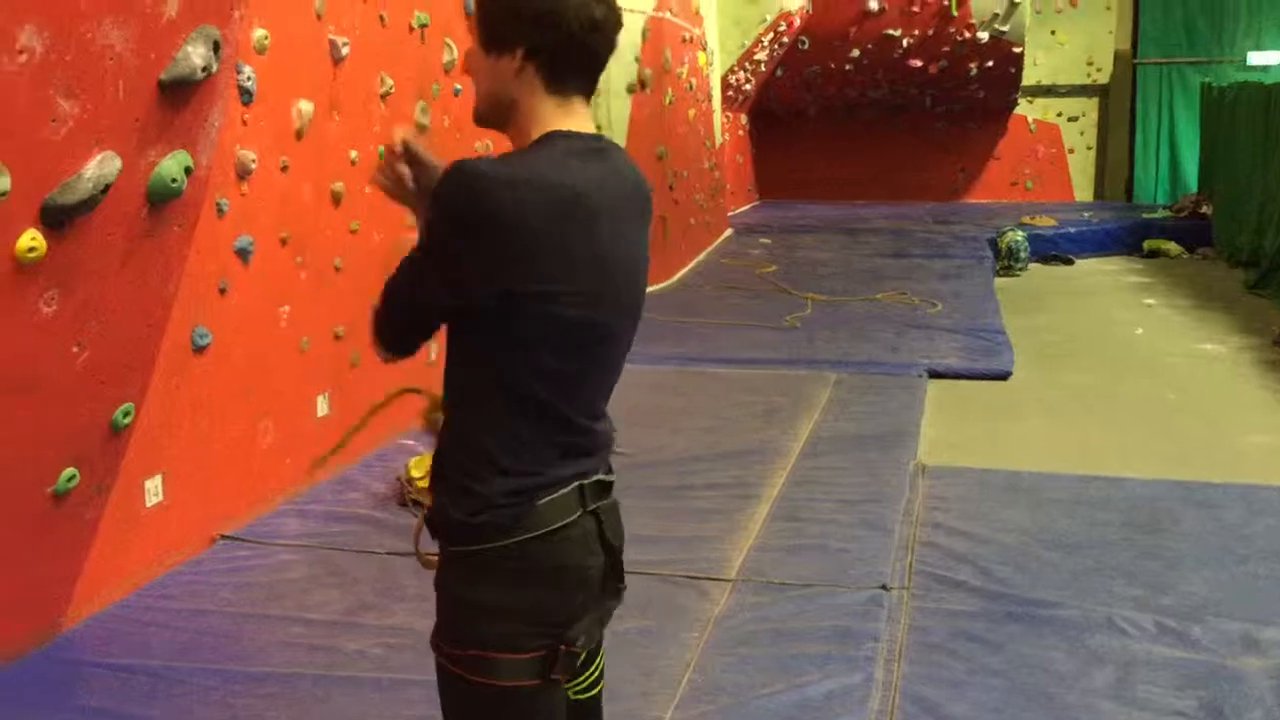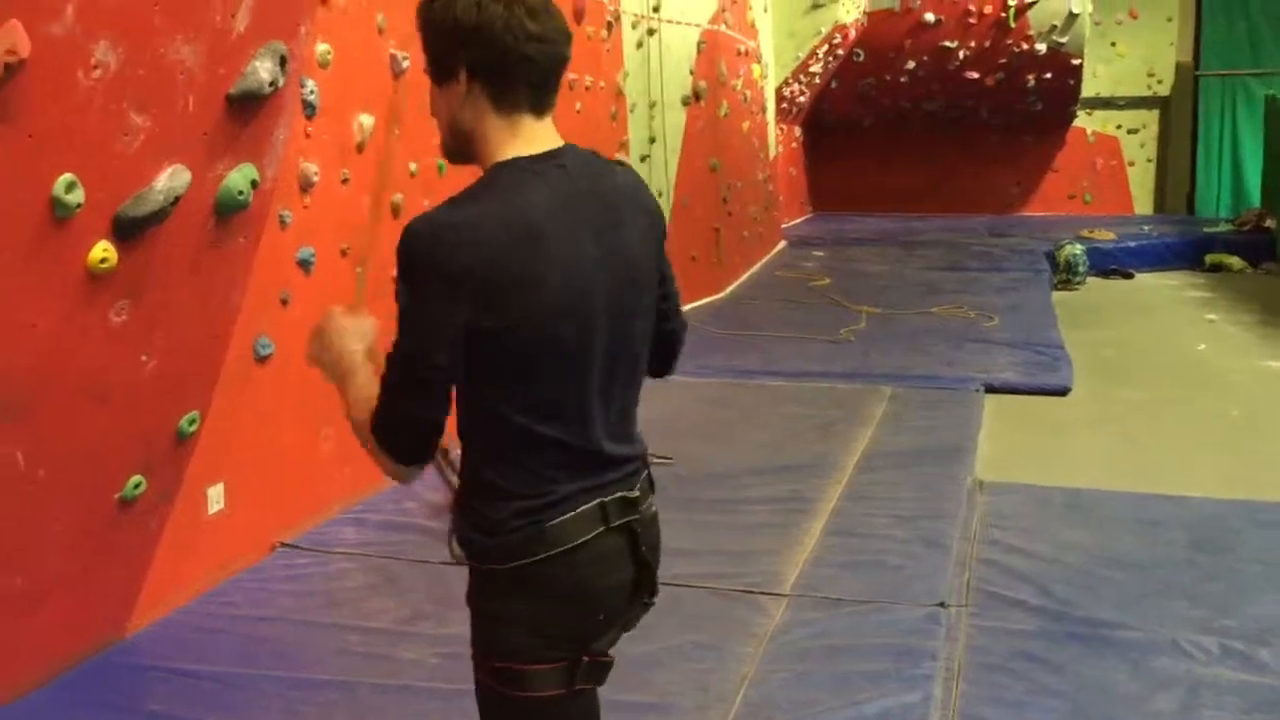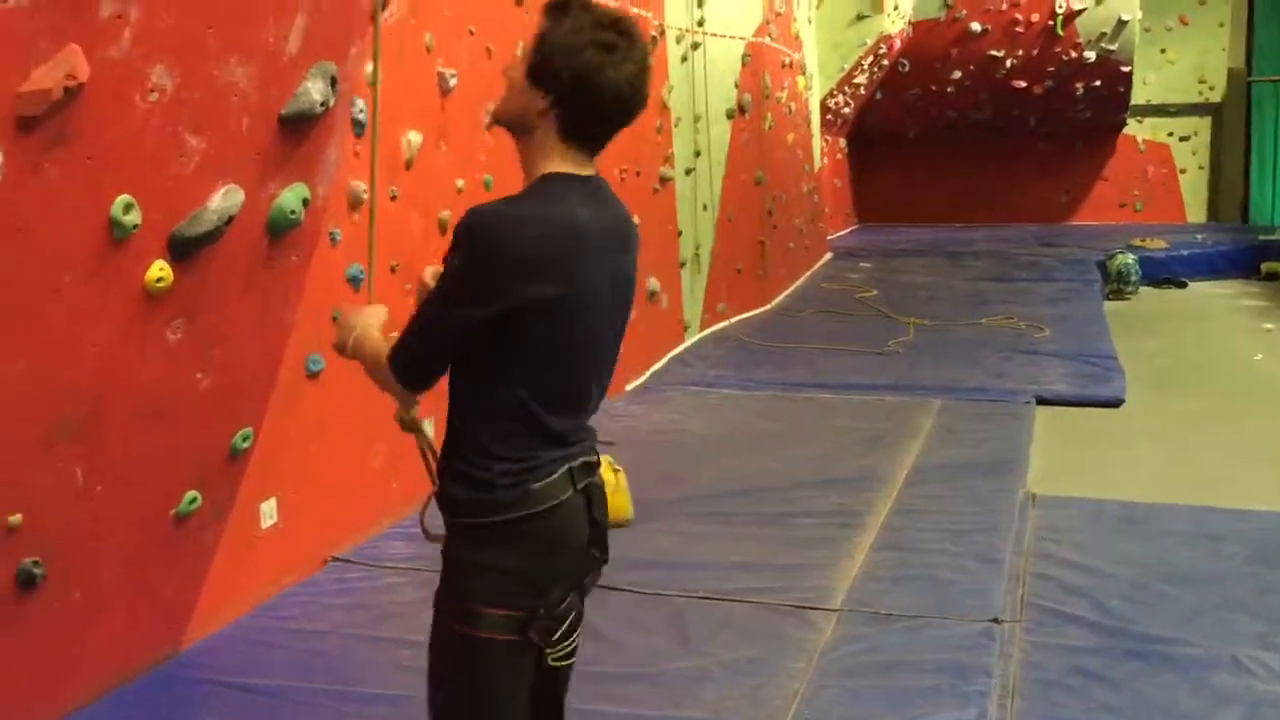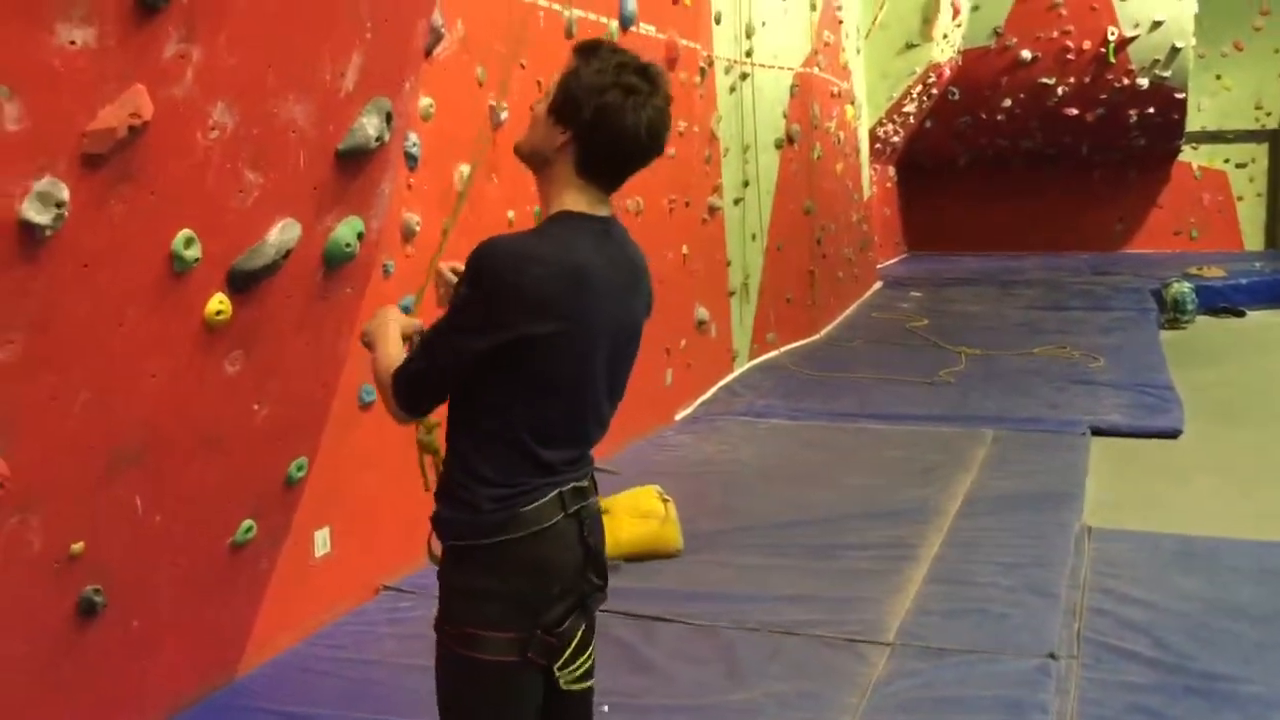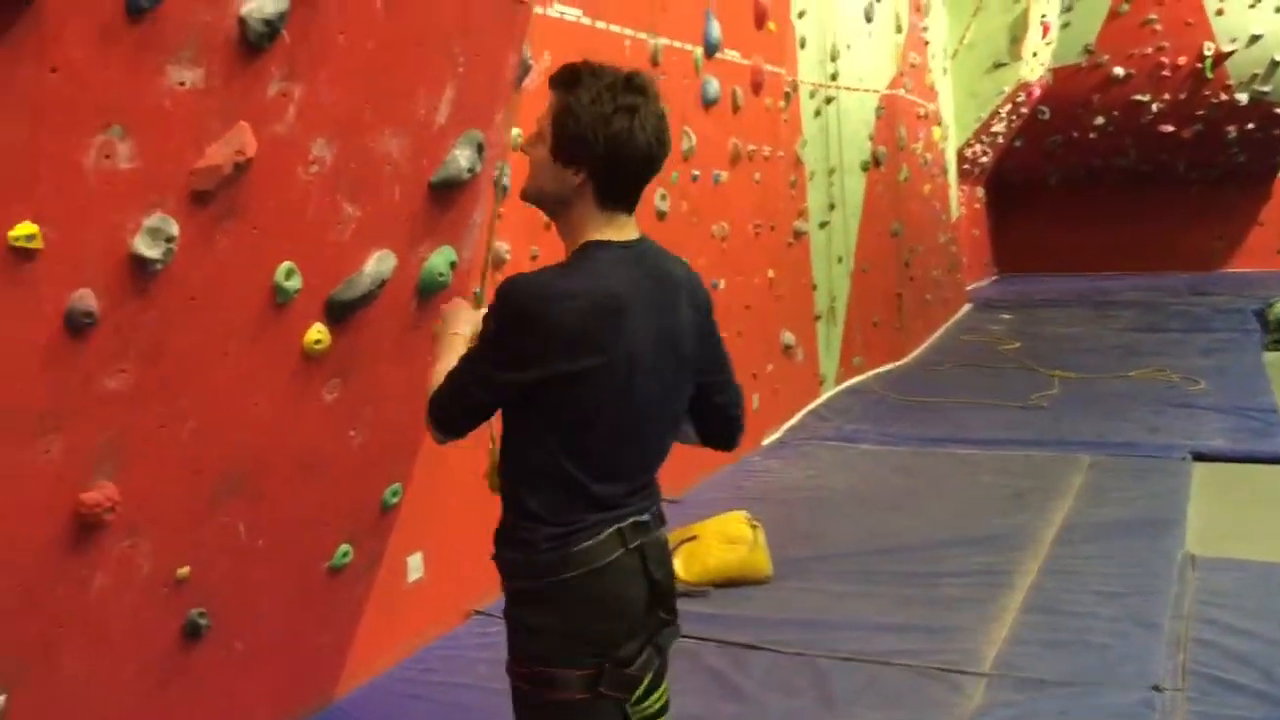
dt=0.5s
person 1, frame 1
left shoulder: (488, 190)
right shoulder: (621, 181)
left elbow: (396, 335)
left wrist: (449, 220)
left hip: (509, 549)
right hip: (583, 522)
person 1, frame 2
left shoulder: (450, 237)
right shoulder: (629, 194)
left elbow: (403, 449)
left wrist: (352, 360)
left hip: (537, 562)
right hip: (623, 532)
person 1, frame 3
left shoulder: (500, 229)
right shoulder: (613, 221)
left elbow: (406, 379)
left wrist: (363, 333)
left hip: (505, 526)
right hip: (570, 502)
person 1, frame 4
left shoulder: (514, 262)
right shoulder: (626, 263)
left elbow: (405, 401)
left wrist: (385, 332)
left hip: (503, 547)
right hip: (570, 529)
person 1, frame 5
left shoulder: (541, 299)
right shoulder: (681, 284)
left elbow: (445, 419)
right elbow: (725, 428)
left wrist: (456, 332)
left hip: (567, 583)
right hip: (641, 560)
